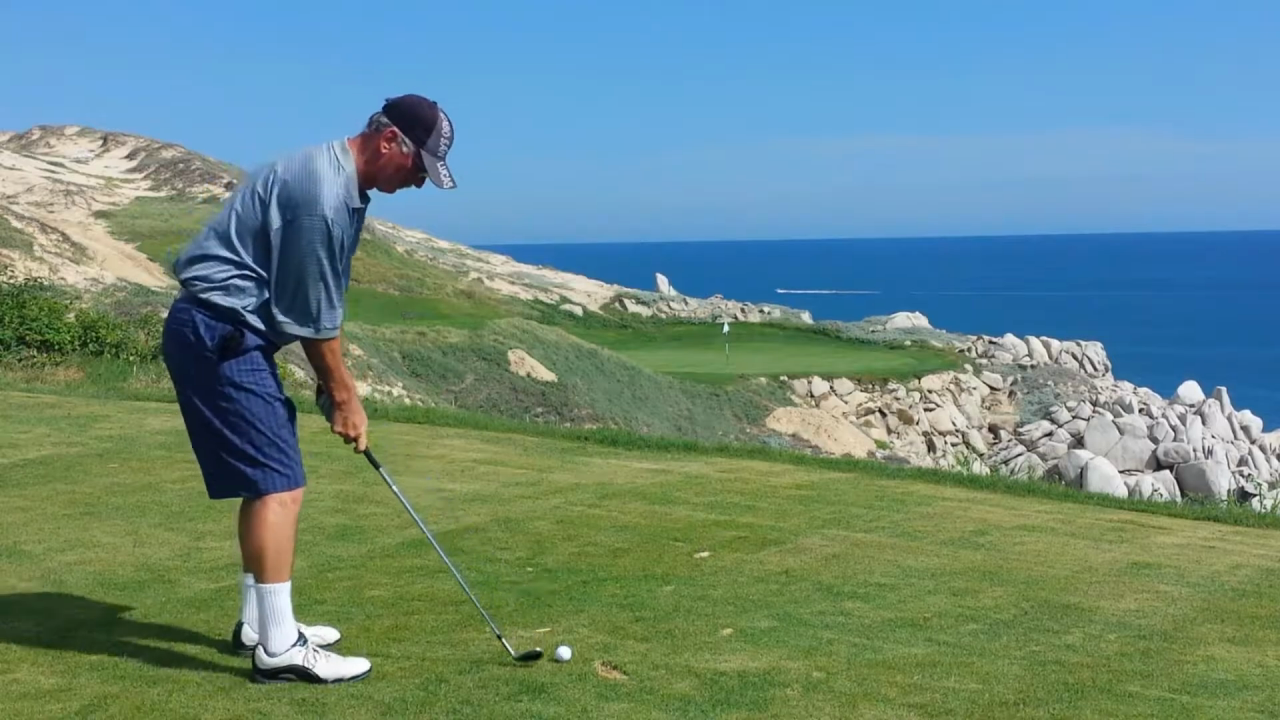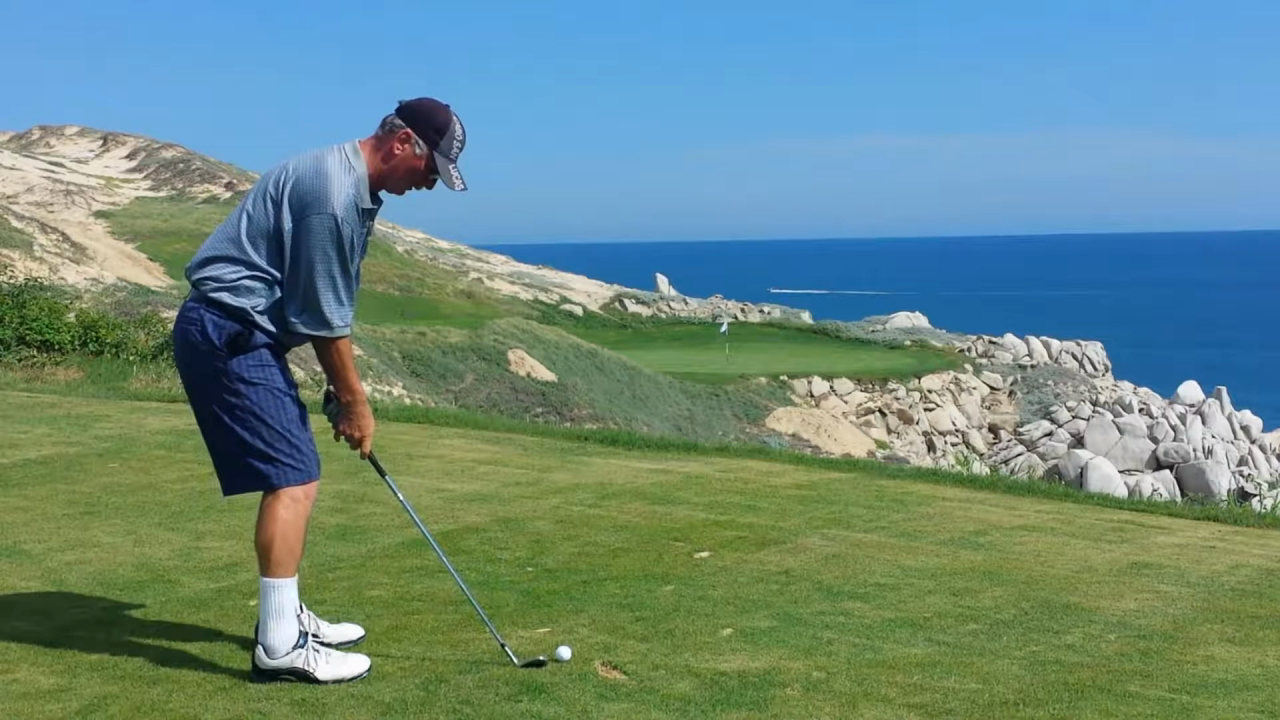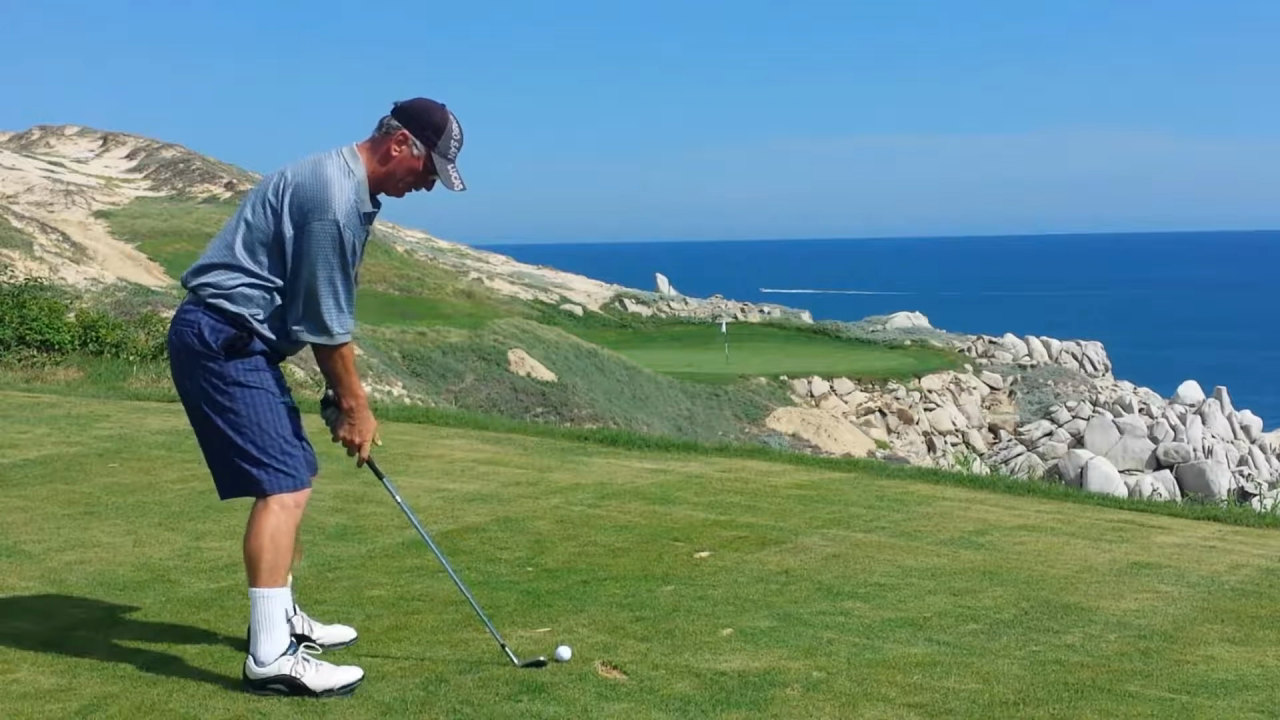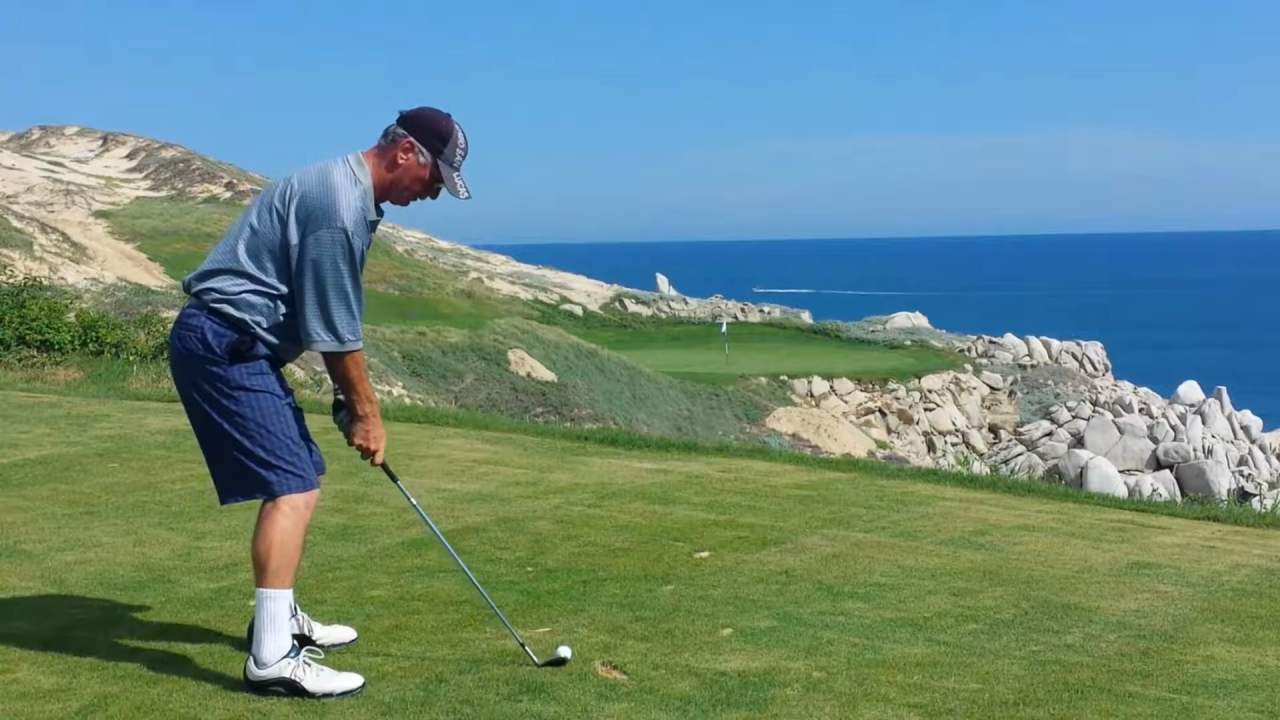
dt=0.7s
person 1, frame 1
left shoulder: (340, 182)
right shoulder: (321, 195)
left elbow: (310, 305)
right elbow: (313, 315)
left wrist: (332, 384)
right wrist: (345, 398)
left hip: (228, 332)
right hip: (219, 332)
left knee: (265, 480)
right knee: (278, 482)
left ankle: (259, 622)
right ankle: (278, 647)
person 1, frame 2
left shoulder: (352, 185)
right shoulder: (332, 191)
left elbow: (323, 308)
right elbow: (322, 314)
left wrist: (343, 391)
right wrist: (354, 402)
left hip: (241, 333)
right hip: (227, 333)
left knee: (293, 476)
right knee: (293, 478)
left ankle: (286, 616)
right ankle: (281, 645)
person 1, frame 3
left shoulder: (343, 184)
right shoulder: (333, 197)
left elbow: (320, 313)
right elbow: (325, 322)
left wrist: (341, 397)
right wrist: (354, 408)
left hip: (232, 339)
right hip: (222, 340)
left knee: (293, 475)
right knee: (283, 485)
left ankle: (277, 616)
right ankle: (271, 656)
person 1, frame 4
left shoulder: (347, 188)
right shoulder: (339, 204)
left elbow: (329, 318)
right elbow: (335, 329)
left wrist: (348, 398)
right wrist: (366, 412)
left hip: (236, 344)
right hip: (224, 344)
left knee: (299, 478)
right knee: (291, 487)
left ankle: (278, 617)
right ankle: (272, 657)
